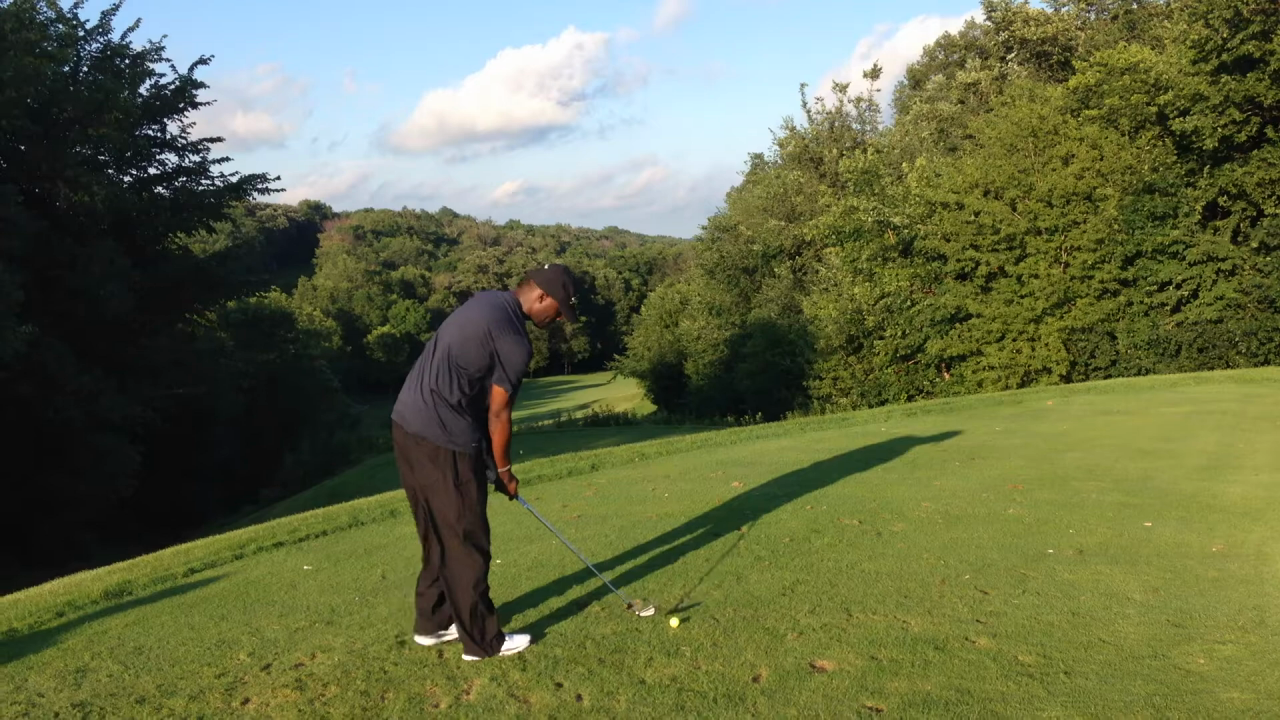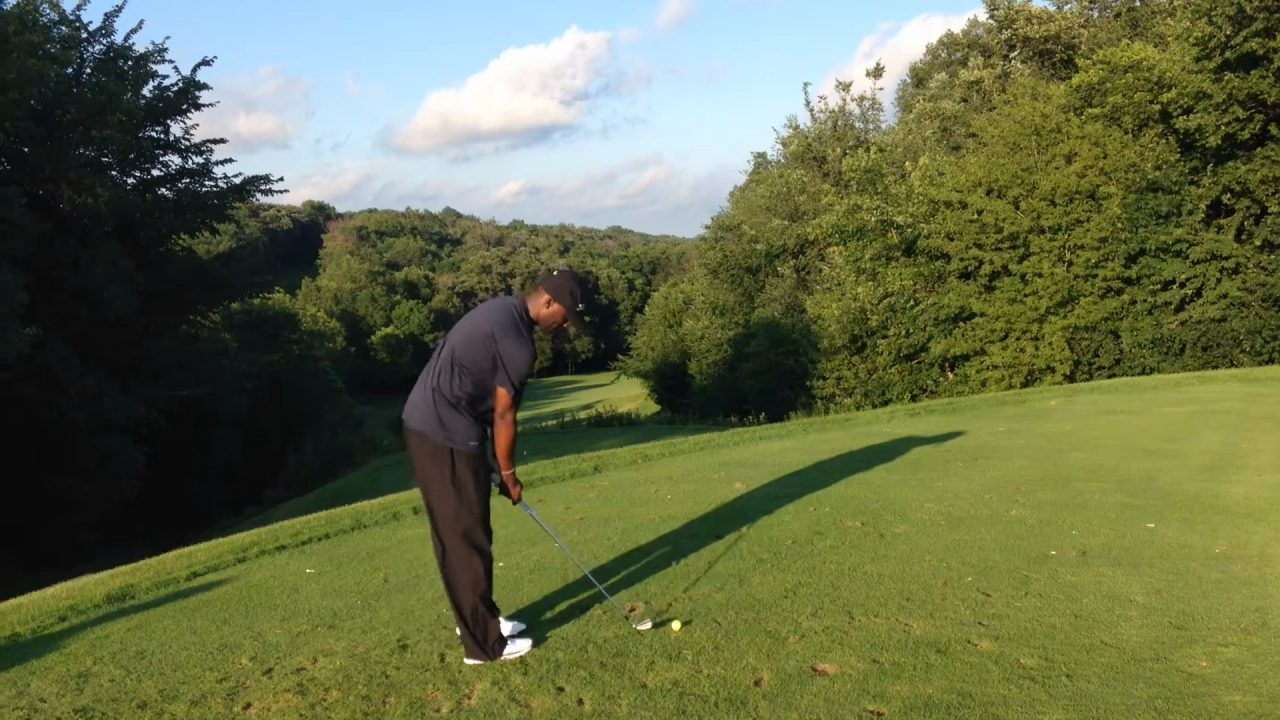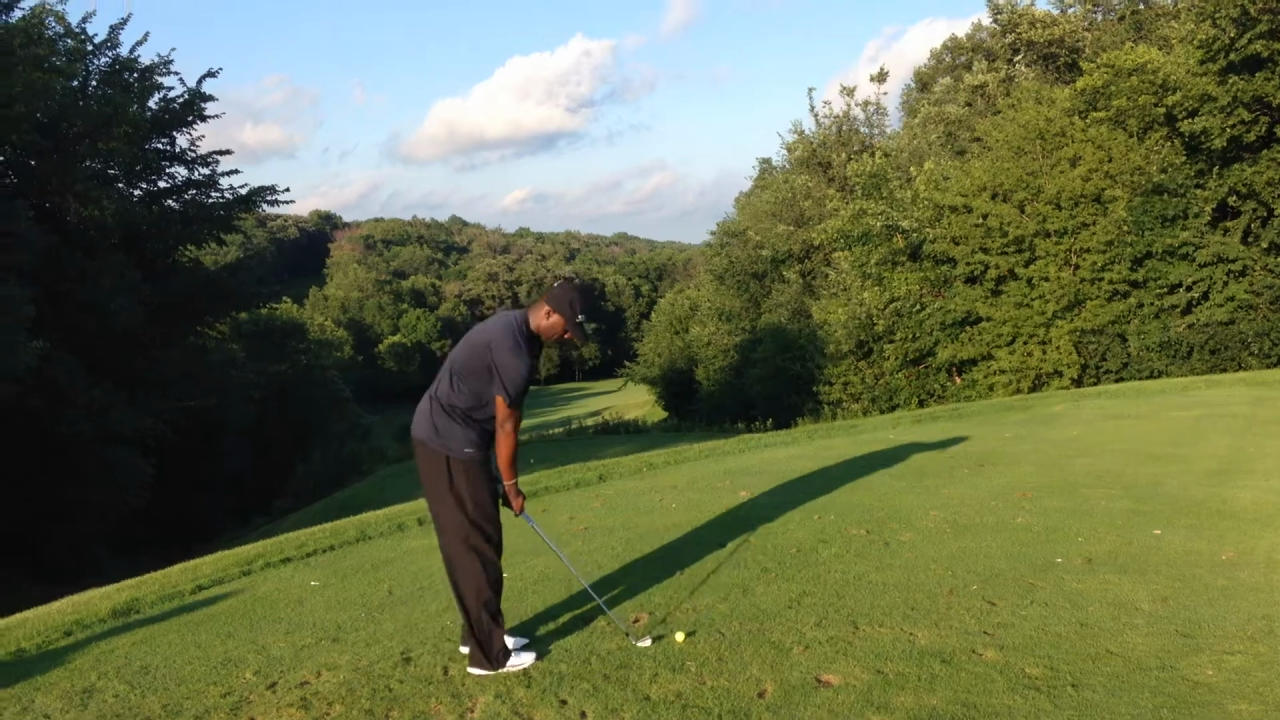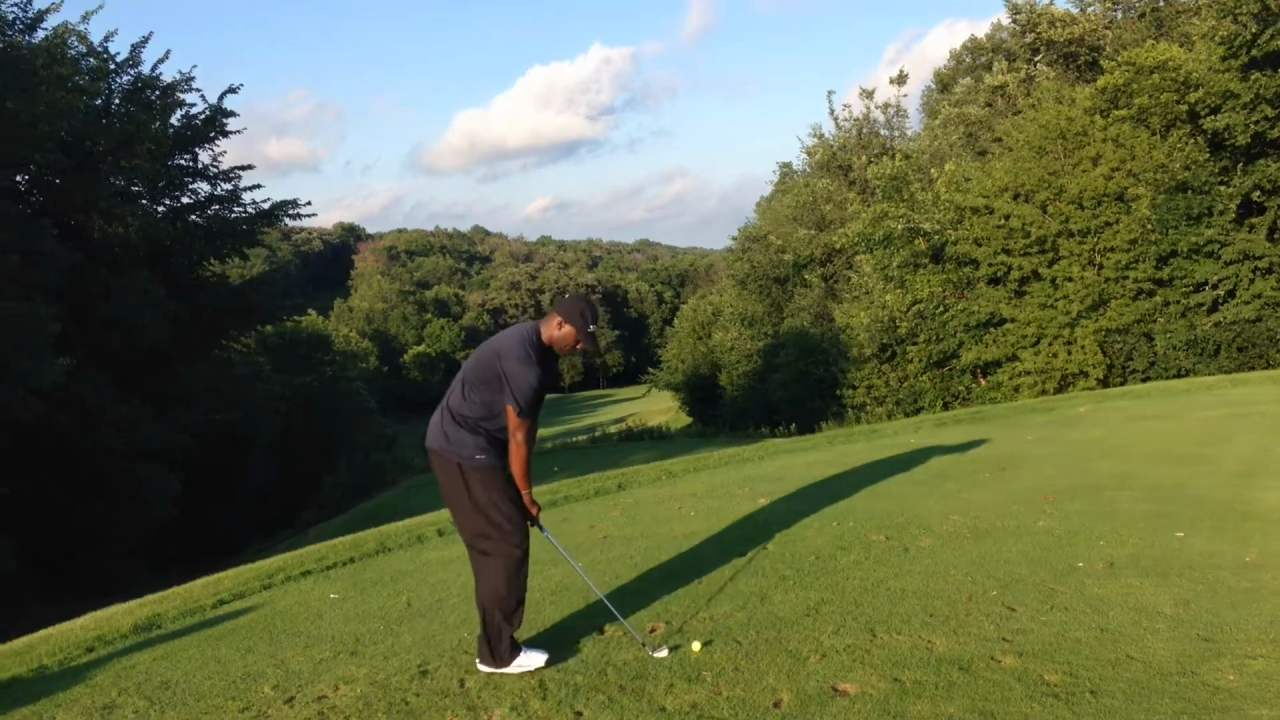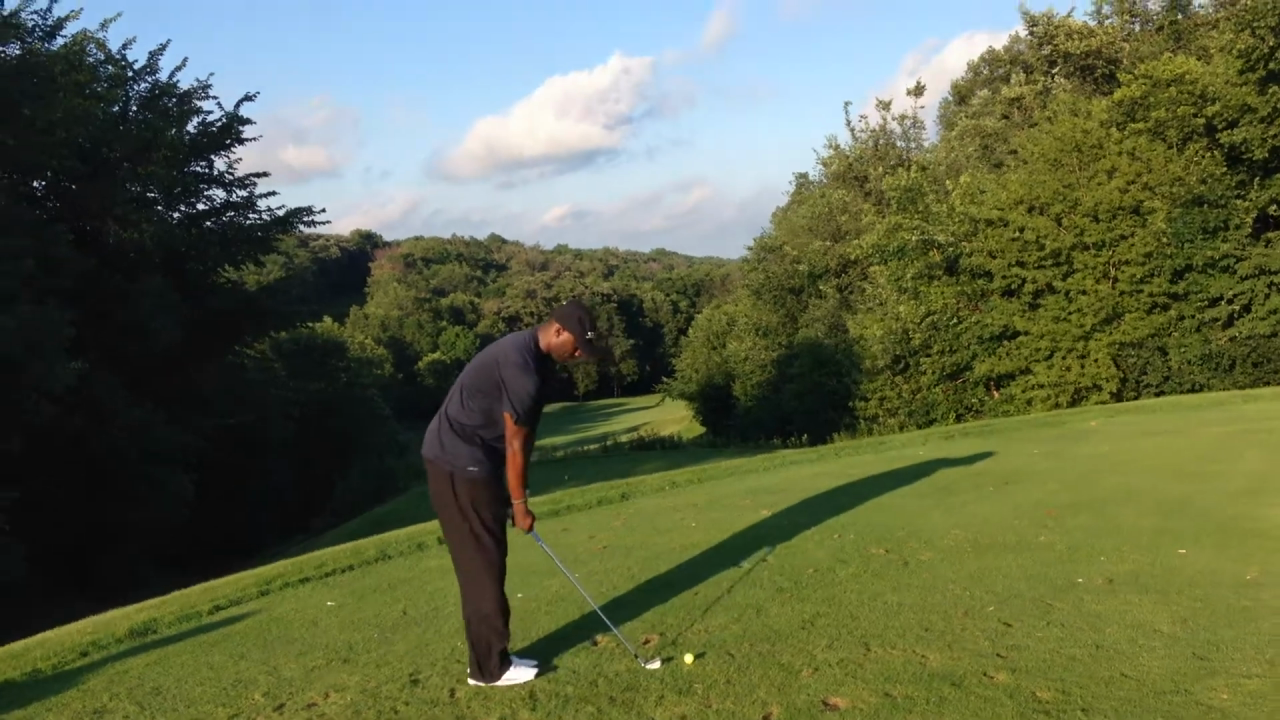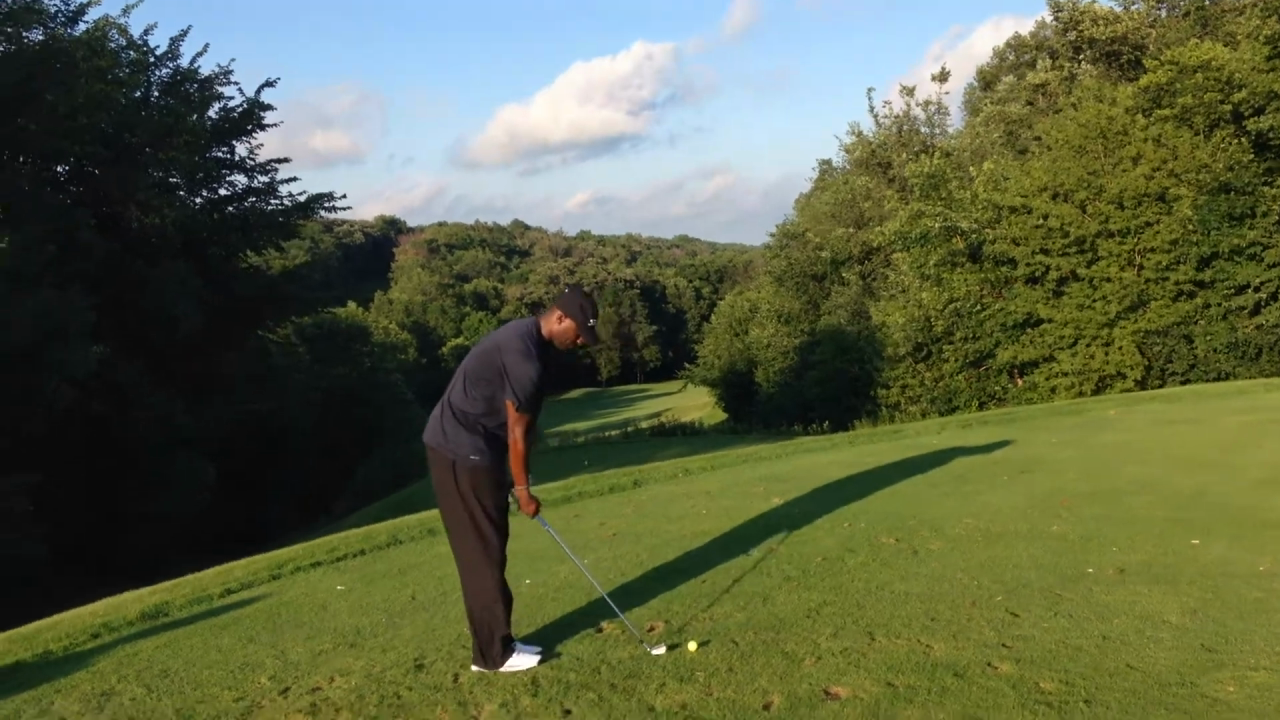
dt=0.2s
person 1, frame 1
left shoulder: (487, 301)
right shoulder: (514, 340)
right elbow: (498, 414)
left wrist: (490, 460)
right wrist: (503, 470)
left hip: (409, 423)
right hip: (443, 439)
left knee: (441, 534)
right knee: (465, 542)
left ankle: (432, 622)
right ankle: (482, 640)
person 1, frame 2
left shoulder: (502, 308)
right shoulder: (517, 342)
right elbow: (504, 416)
left wrist: (494, 461)
right wrist: (508, 474)
left hip: (422, 422)
right hip: (448, 437)
left knee: (455, 535)
right knee: (466, 541)
left ankle: (474, 617)
right ankle: (484, 644)
person 1, frame 3
left shoulder: (514, 326)
right shoulder: (514, 350)
left elbow: (503, 415)
right elbow: (505, 425)
left wrist: (501, 476)
right wrist: (510, 485)
left hip: (444, 436)
right hip: (450, 444)
left knee: (477, 540)
right knee: (474, 546)
left ankle: (479, 633)
right ankle: (488, 654)
person 1, frame 4
left shoulder: (536, 346)
right shoulder: (524, 360)
left elbow: (527, 426)
right elbow: (518, 436)
left wrist: (520, 490)
right wrist: (525, 495)
left hip: (475, 448)
right hip: (462, 451)
left knee: (496, 545)
right knee: (508, 541)
left ankle: (497, 641)
right ankle: (498, 650)
person 1, frame 5
left shoulder: (530, 351)
right shoulder: (521, 368)
left elbow: (524, 435)
right elbow: (515, 444)
left wrist: (519, 493)
right wrist: (519, 503)
left hip: (473, 459)
right hip: (457, 462)
left knee: (487, 559)
right knee: (482, 563)
left ankle: (492, 655)
right ankle: (488, 666)
person 1, frame 6
left shoulder: (528, 337)
right shoulder: (524, 355)
left elbow: (522, 424)
right elbow: (517, 431)
left wrist: (518, 479)
right wrist: (523, 489)
left hip: (474, 447)
right hip: (461, 451)
left knee: (491, 548)
right knee: (482, 552)
left ankle: (498, 641)
right ankle: (492, 653)
